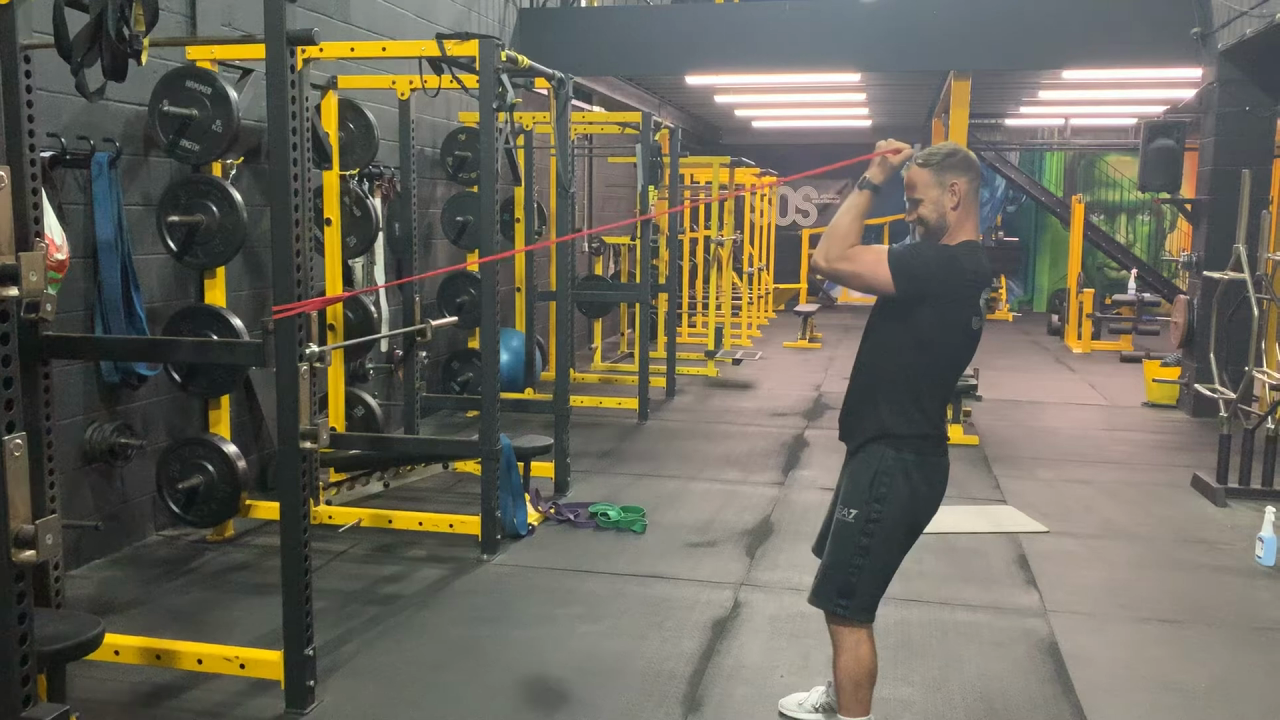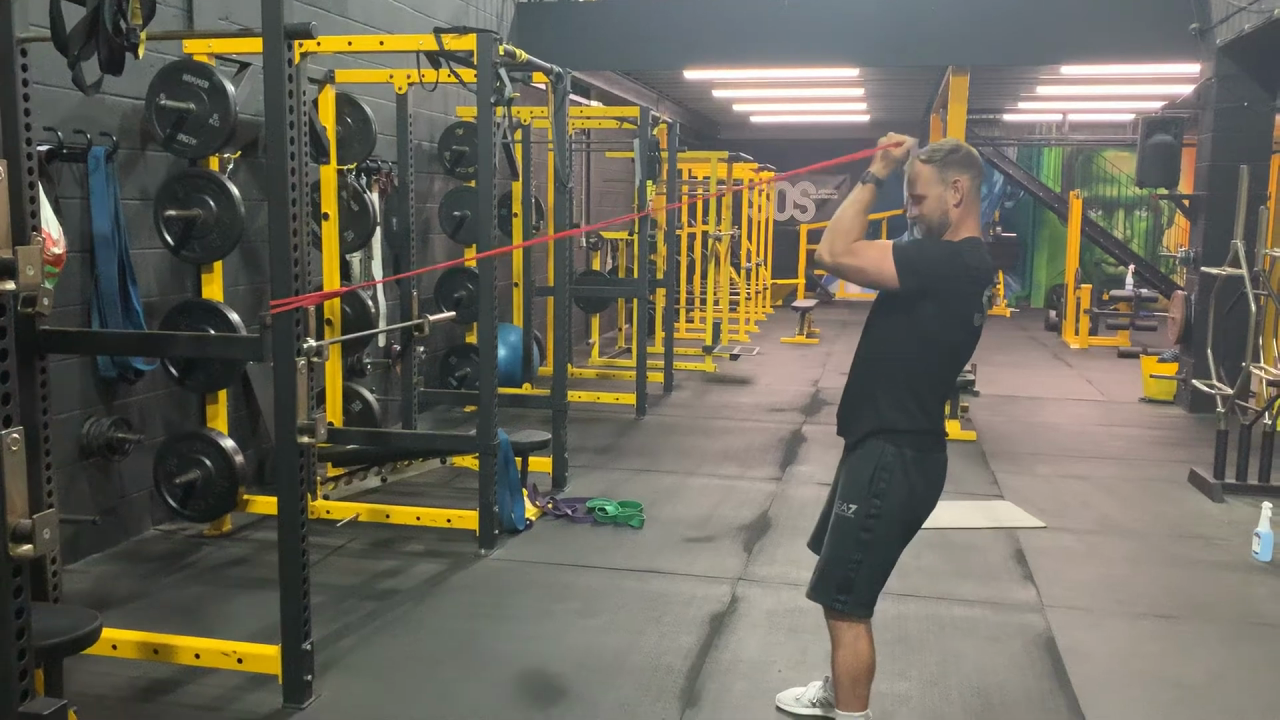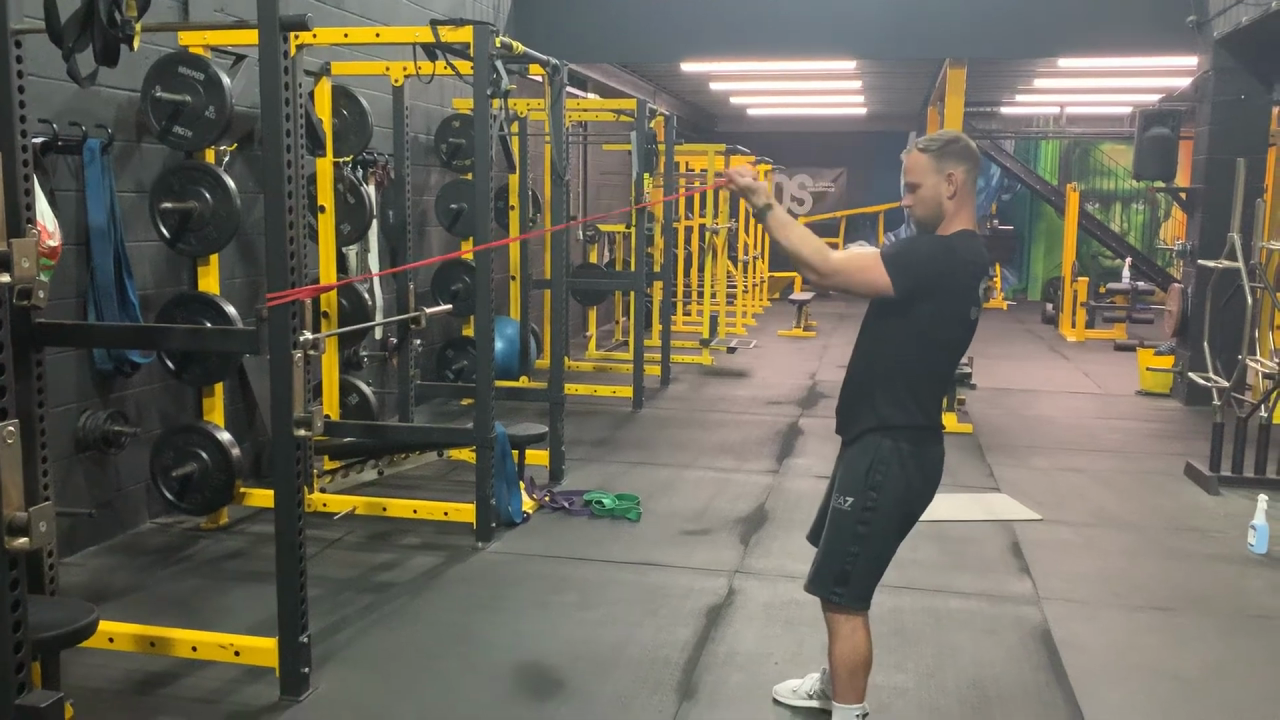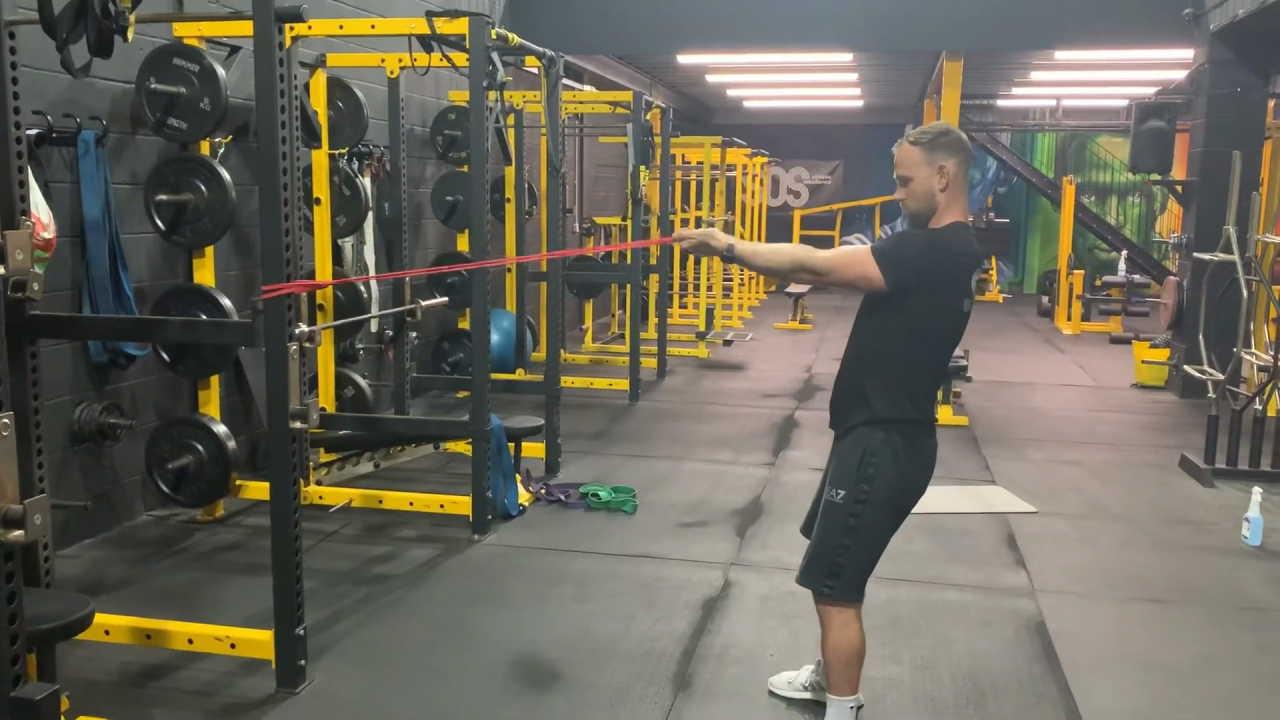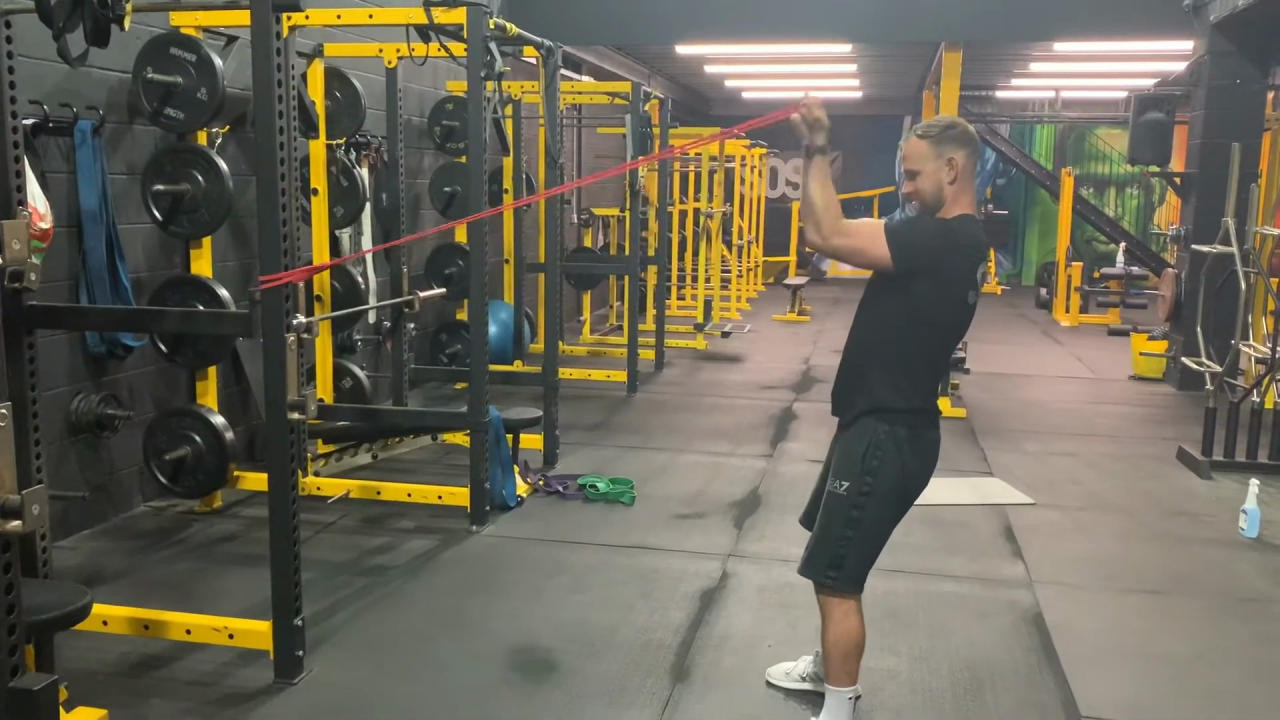
dt=0.5s
person 1, frame 1
left shoulder: (946, 267)
right shoulder: (956, 266)
left elbow: (831, 259)
left wrist: (870, 179)
left hip: (896, 462)
right hip: (894, 451)
left knee: (846, 606)
right knee: (844, 594)
person 1, frame 2
left shoulder: (949, 264)
right shoulder: (955, 263)
left elbow: (836, 254)
left wrist: (873, 175)
left hip: (894, 457)
right hip: (889, 445)
left knee: (844, 601)
right knee: (840, 587)
person 1, frame 3
left shoulder: (942, 258)
right shoulder: (949, 255)
left elbow: (826, 269)
right elbow: (854, 267)
left wrist: (764, 203)
left hip: (892, 450)
right hip: (888, 439)
left knee: (841, 594)
right knee: (839, 580)
person 1, frame 4
left shoulder: (935, 252)
right shoulder: (941, 247)
left elbow: (818, 267)
right elbow: (842, 264)
left wrist: (727, 245)
left hip: (885, 444)
right hip: (882, 433)
left knee: (833, 586)
right knee: (833, 570)
person 1, frame 5
left shoulder: (944, 242)
right shoulder: (946, 239)
left elbow: (828, 235)
right elbow: (848, 235)
left wrist: (814, 149)
left hip: (887, 434)
right hip: (882, 423)
left knee: (834, 576)
right knee: (833, 562)
right ankle: (828, 666)
